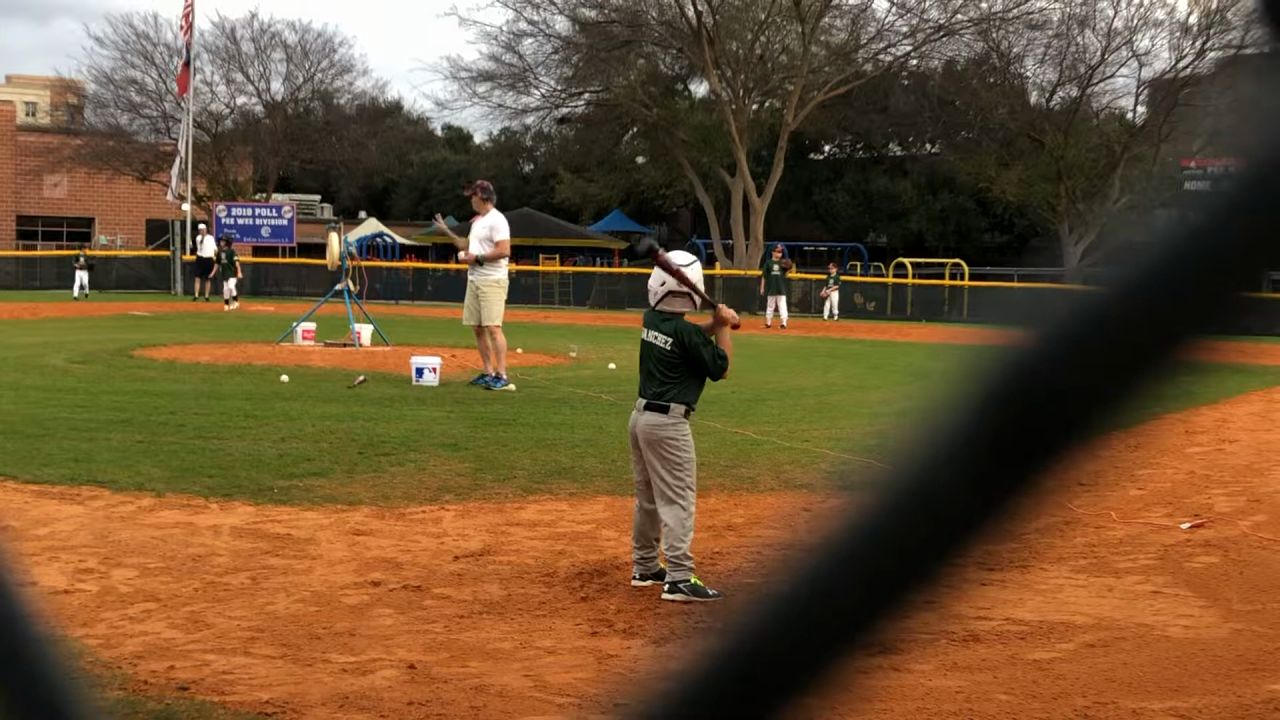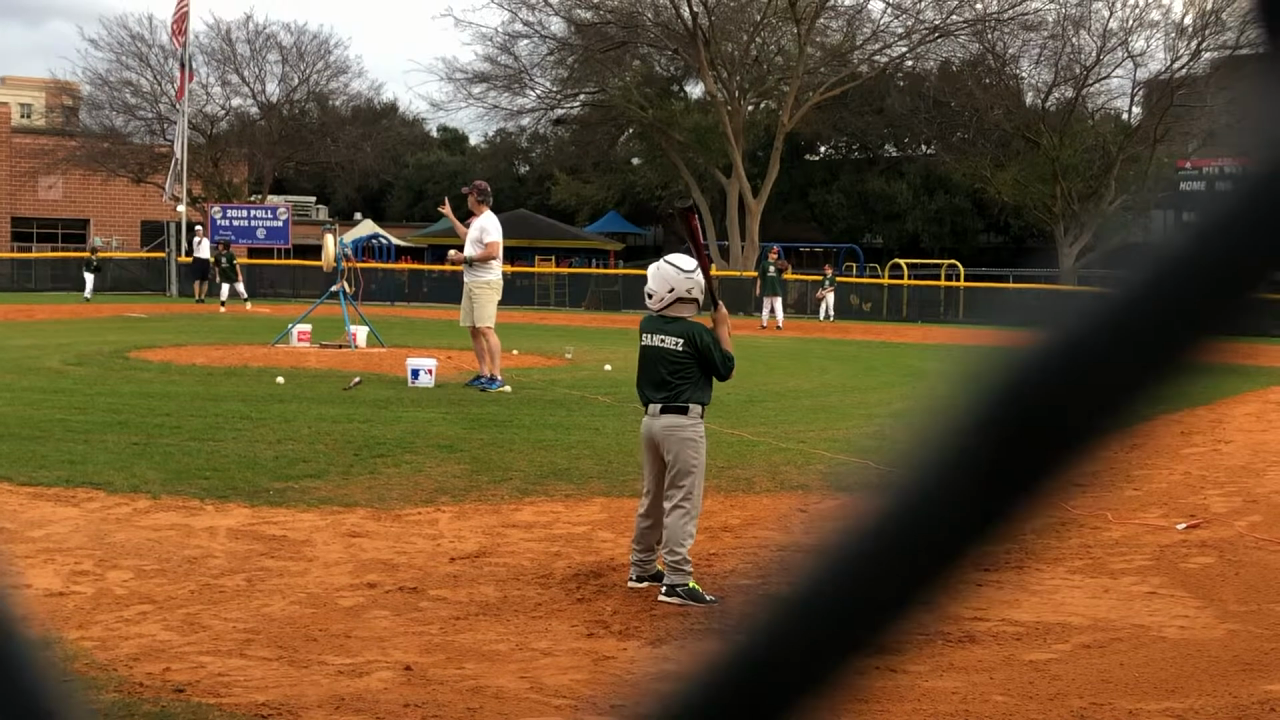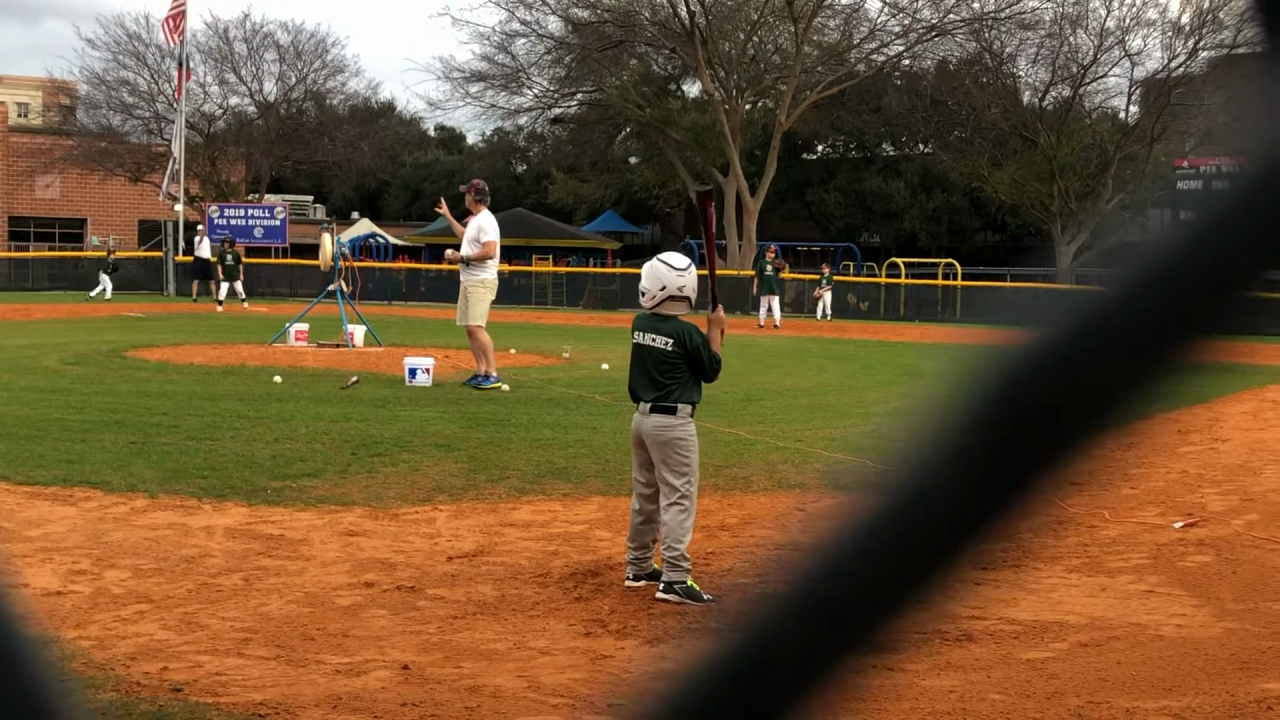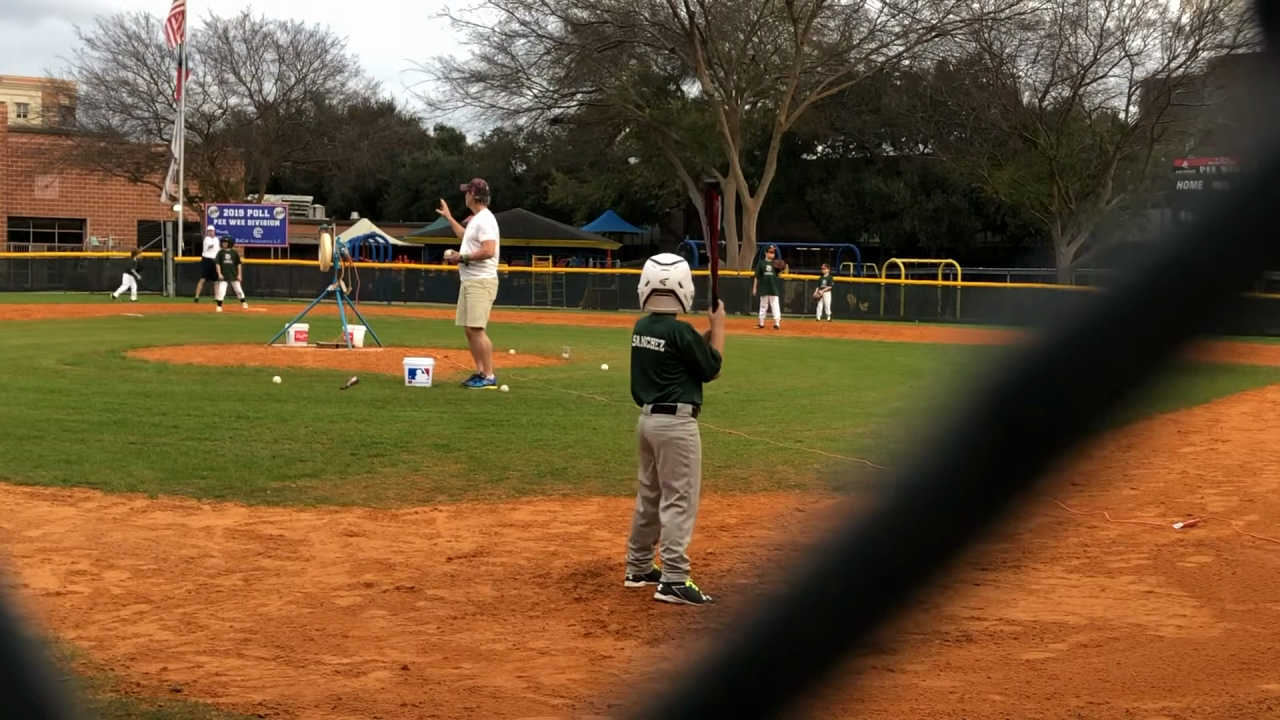
dt=0.4s
person 1, frame 1
left shoulder: (651, 318)
right shoulder: (686, 331)
right elbow: (720, 369)
left wrist: (716, 324)
right wrist: (722, 328)
left hip: (641, 416)
right hip: (668, 422)
left knee: (647, 497)
right knee: (678, 500)
left ankle: (644, 567)
right ankle: (679, 579)
person 1, frame 2
left shoulder: (647, 326)
right shoulder: (696, 332)
right elbow: (726, 370)
left wrist: (714, 331)
right wrist: (721, 327)
left hip: (651, 421)
right hip: (683, 425)
left knee: (653, 499)
right knee: (682, 503)
left ankle: (642, 568)
right ankle: (676, 582)
person 1, frame 3
left shoulder: (640, 324)
right shoulder: (687, 332)
right elbow: (712, 372)
left wrist: (709, 332)
right wrist: (714, 330)
left hip: (642, 418)
right hip: (673, 423)
left knee: (645, 496)
right knee: (679, 499)
left ankle: (638, 567)
right ankle: (675, 579)
person 1, frame 4
left shoulder: (641, 327)
right shoulder: (680, 330)
right elbow: (711, 370)
left wrist: (708, 335)
right wrist: (718, 328)
left hip: (648, 419)
right hip: (677, 423)
left knee: (650, 497)
right knee: (679, 501)
left ankle: (639, 567)
right ankle: (674, 580)
person 2, frame 1
left shoulder: (496, 219)
right shoulder: (477, 221)
left elbow: (504, 250)
right elbow: (469, 245)
left wrist: (476, 258)
right wrist: (447, 231)
left hip: (492, 282)
right hip: (474, 281)
left knee: (493, 328)
right knee: (477, 328)
left ankle: (502, 376)
right ankle: (488, 373)
person 2, frame 2
left shoulder: (488, 221)
right shoulder: (476, 221)
left elbow: (492, 253)
left wrist: (465, 259)
right wrist: (450, 216)
left hip: (486, 283)
right hip: (471, 282)
left knee: (485, 329)
right knee: (473, 330)
left ankle: (496, 377)
right ankle: (484, 374)
person 2, frame 3
left shoulder: (486, 220)
right shoulder: (474, 220)
left elbow: (489, 252)
left wrist: (462, 258)
right wrist: (448, 216)
left hip: (482, 281)
right hip: (467, 281)
left knee: (476, 327)
right knee: (469, 329)
left ankle: (492, 374)
right ankle: (481, 373)
person 2, frame 4
left shoulder: (485, 219)
right shoulder: (475, 219)
left elbow: (488, 251)
left wrist: (461, 257)
right wrist: (448, 217)
left hip: (481, 282)
right hip: (468, 281)
left knee: (476, 329)
right knee: (469, 329)
left ankle: (489, 377)
right ankle: (480, 373)
